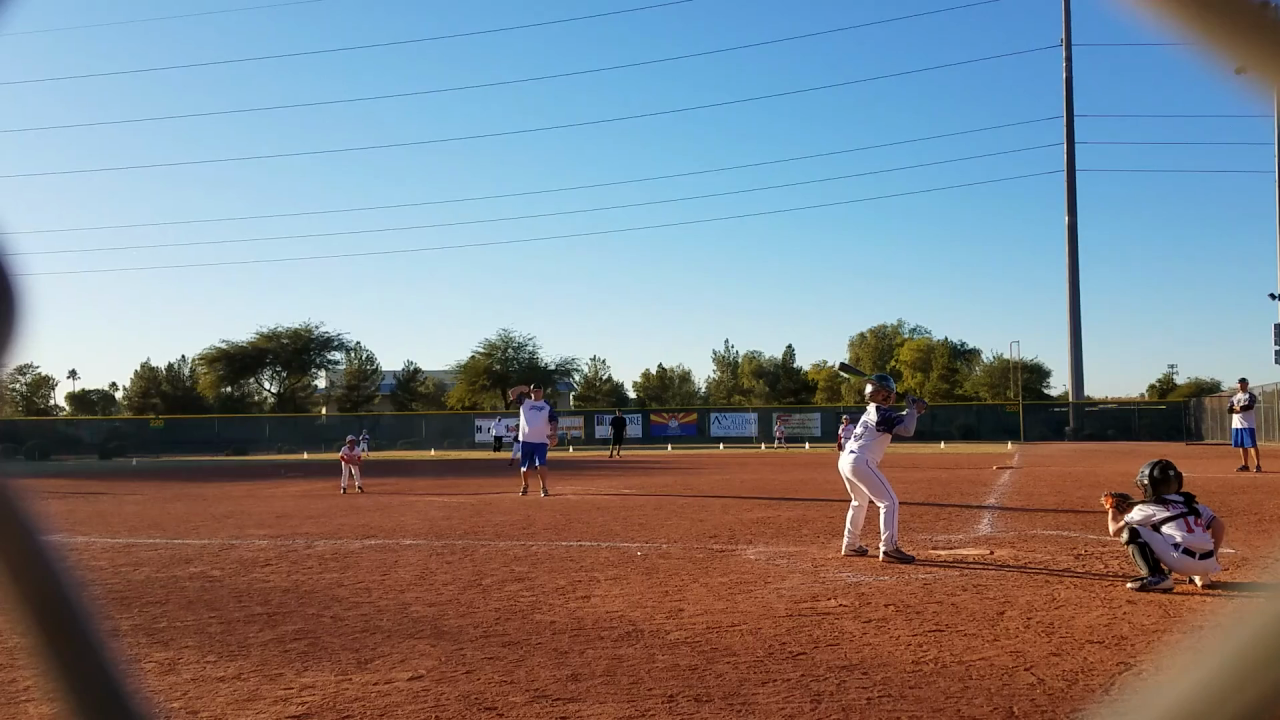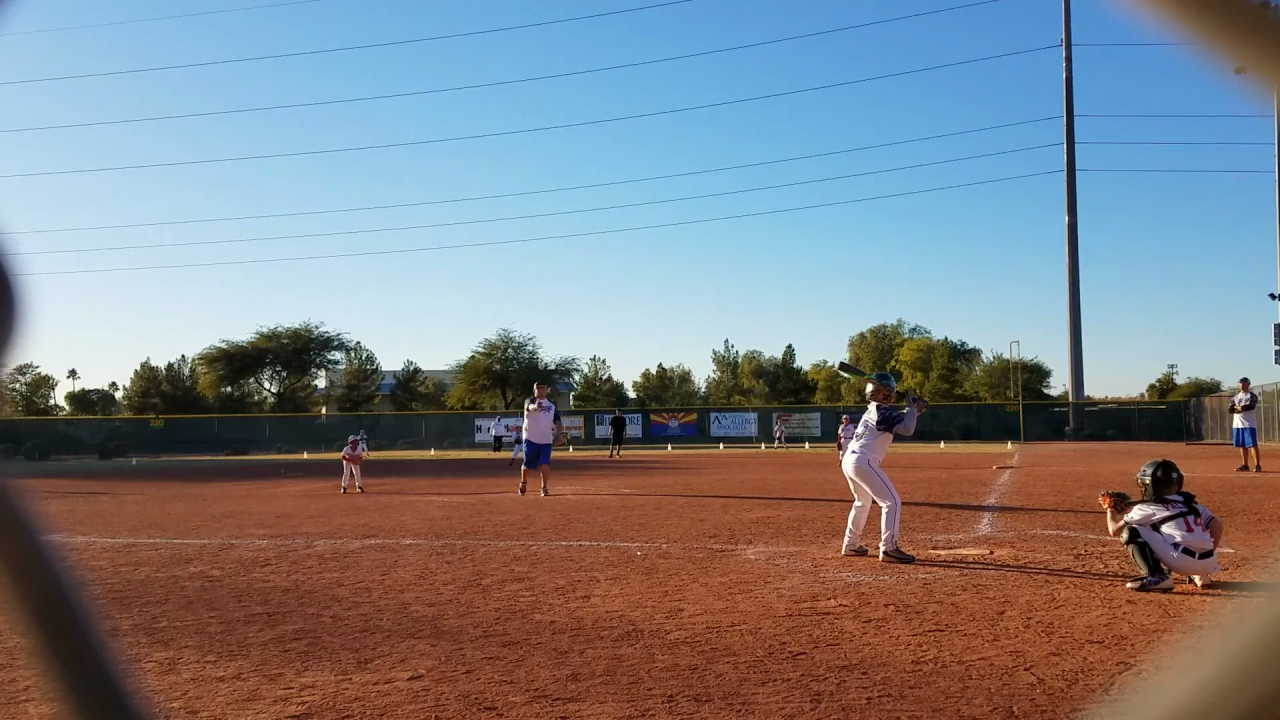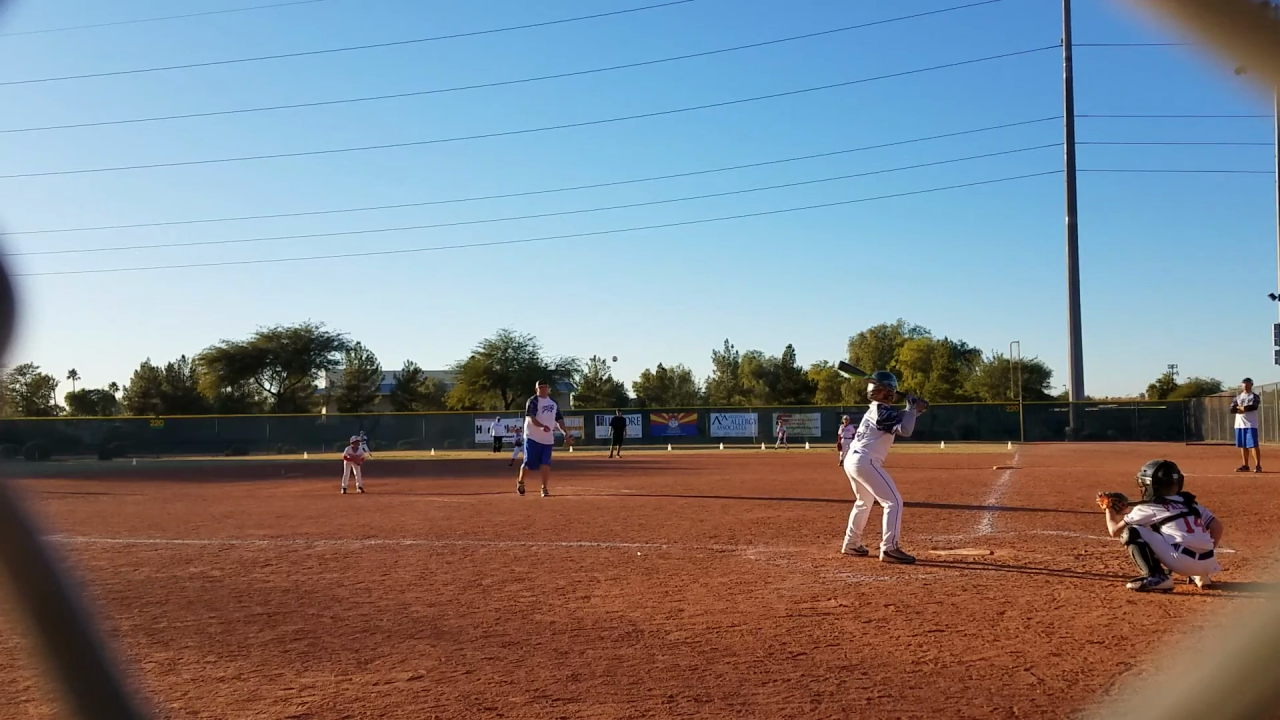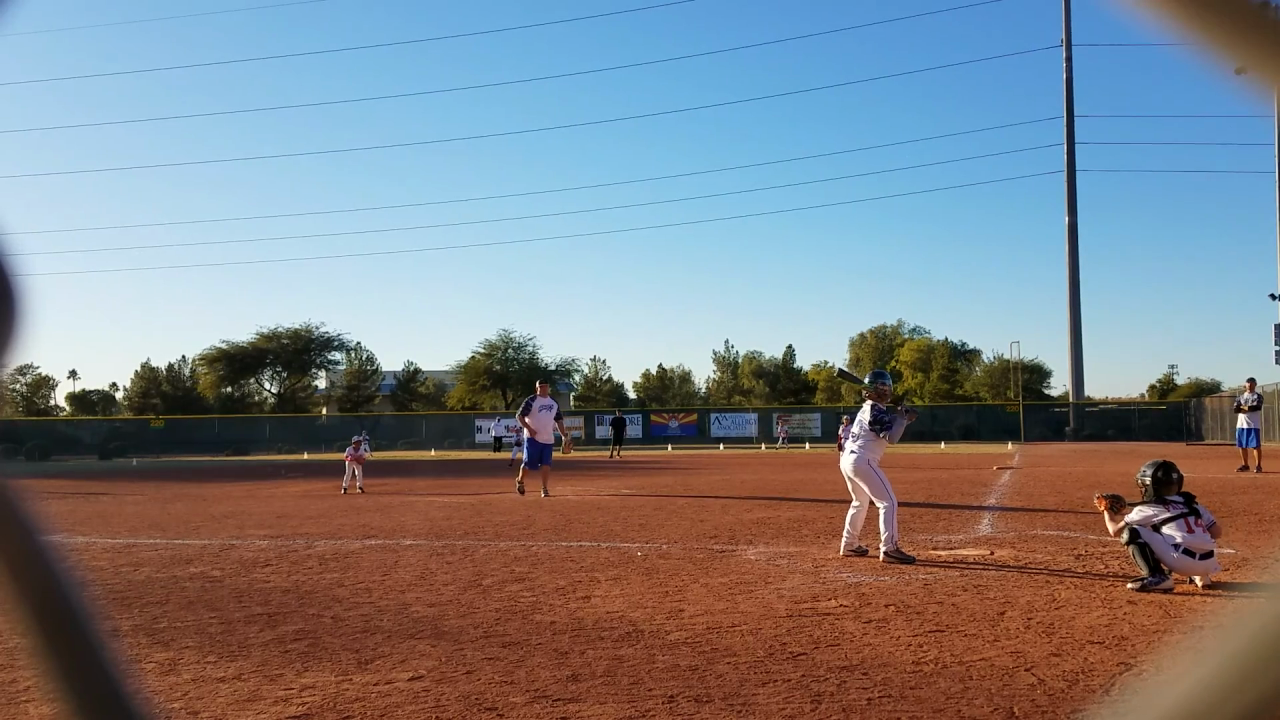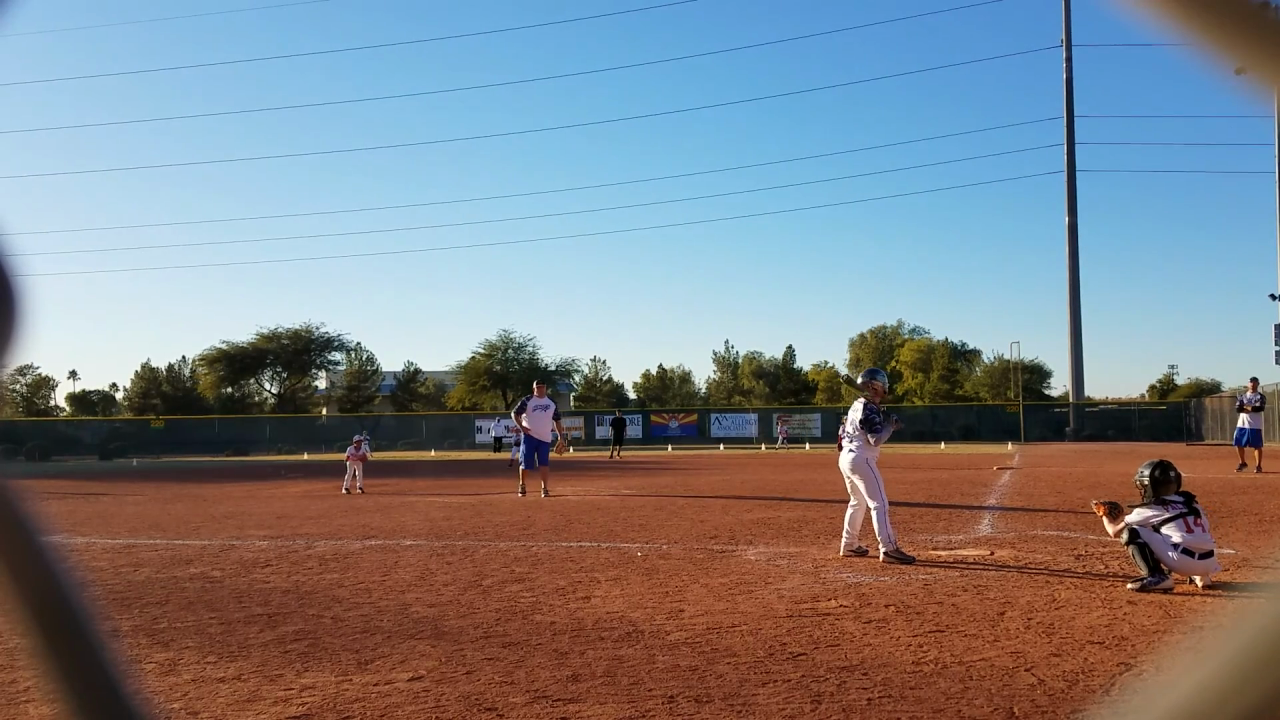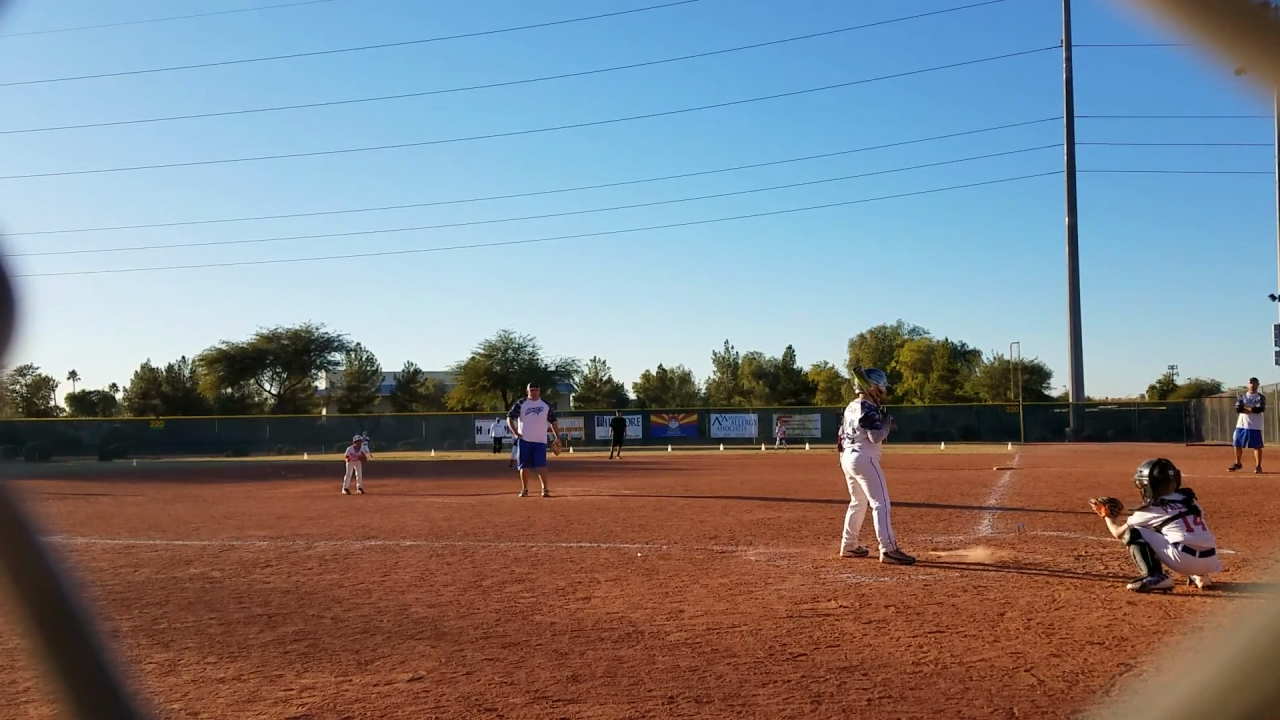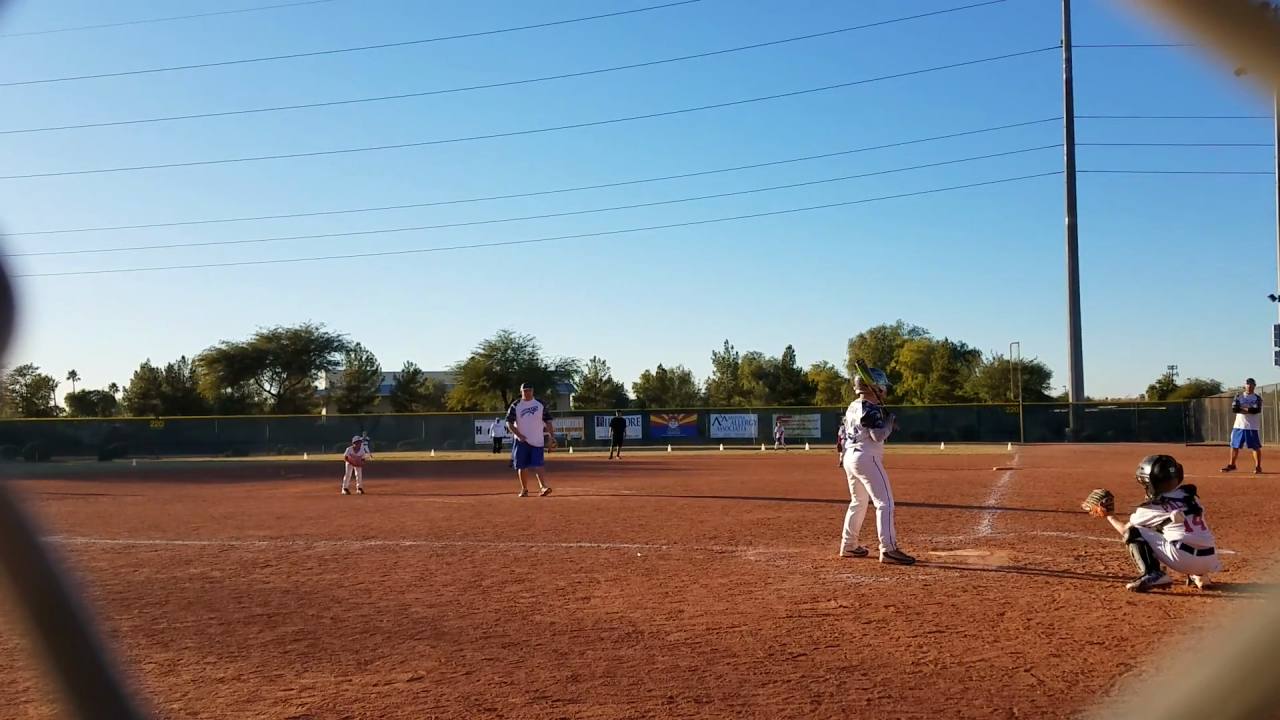
dt=0.2s
person 1, frame 1
left shoulder: (872, 411)
right shoulder: (882, 413)
left elbow: (897, 420)
right elbow: (907, 430)
left wrist: (914, 411)
right wrist: (912, 410)
left hip: (846, 460)
right hip: (860, 462)
left knee: (859, 502)
right knee: (889, 502)
left ankle: (850, 544)
right ankle: (889, 548)
person 1, frame 2
left shoulder: (873, 410)
right shoulder: (883, 412)
left elbow: (899, 419)
right elbow: (907, 429)
left wrist: (915, 409)
right wrist: (913, 409)
left hip: (849, 460)
right hip: (863, 462)
left knee: (862, 503)
right knee: (891, 502)
left ankle: (851, 544)
right ankle: (889, 549)
person 1, frame 3
left shoulder: (875, 409)
right shoulder: (884, 412)
left elbow: (898, 418)
right elbow: (905, 430)
left wrist: (914, 409)
right wrist: (912, 409)
left hip: (851, 460)
right hip: (866, 462)
left knee: (864, 502)
right knee: (893, 502)
left ankle: (851, 543)
right ankle: (889, 549)
person 1, frame 4
left shoulder: (867, 408)
right shoulder: (878, 412)
left elbow: (884, 426)
right elbow: (891, 438)
left wrist: (903, 418)
right wrist: (902, 419)
left hip: (847, 459)
right hip: (863, 461)
left knee: (860, 502)
right knee: (888, 503)
left ankle: (849, 544)
right ankle: (889, 549)
person 1, frame 5
left shoulder: (856, 406)
right shoulder: (870, 410)
right elbow: (876, 440)
left wrist: (886, 424)
right wrist: (890, 426)
left hip: (846, 457)
right hip: (861, 460)
left knee: (857, 502)
right knee: (878, 503)
left ankle: (849, 544)
right ankle: (888, 549)
person 1, frame 6
left shoulder: (851, 407)
right shoulder: (868, 409)
right elbow: (876, 437)
left wrist: (881, 424)
right wrist: (887, 425)
left hip: (848, 457)
right hip: (864, 459)
left knee: (858, 502)
right knee: (880, 504)
left ankle: (849, 545)
right ankle: (888, 550)
person 1, frame 7
left shoulder: (852, 407)
right shoulder: (870, 408)
right elbow: (878, 435)
left wrist: (885, 423)
right wrist: (890, 423)
left hip: (850, 458)
right hip: (866, 459)
left knee: (858, 502)
right knee: (884, 502)
left ankle: (849, 545)
right ankle: (888, 550)
